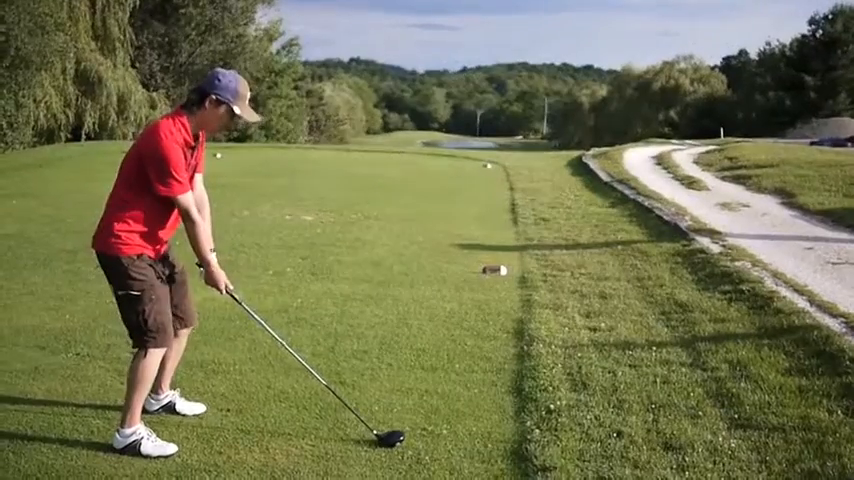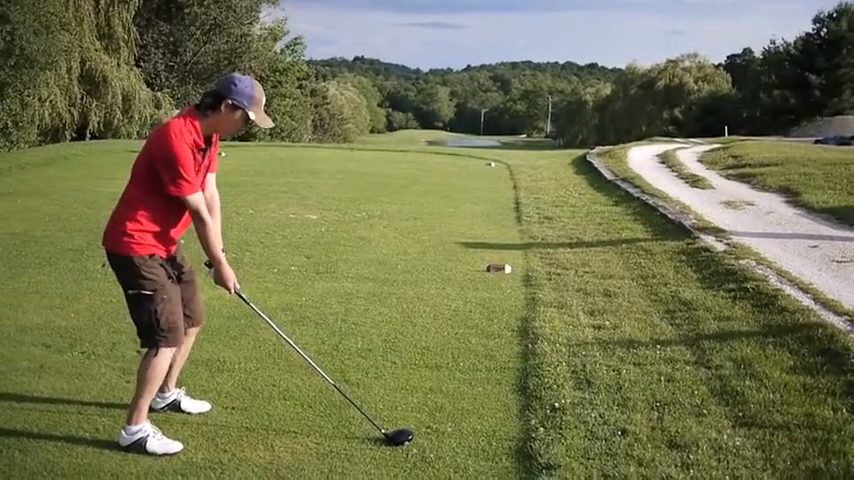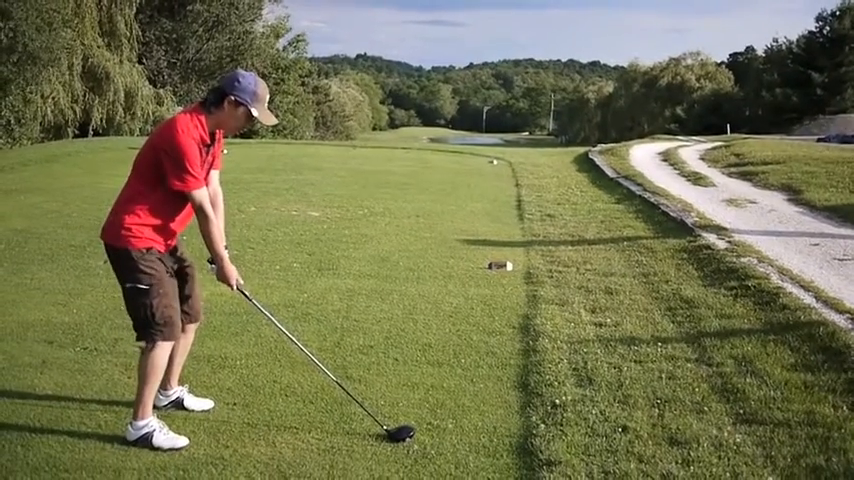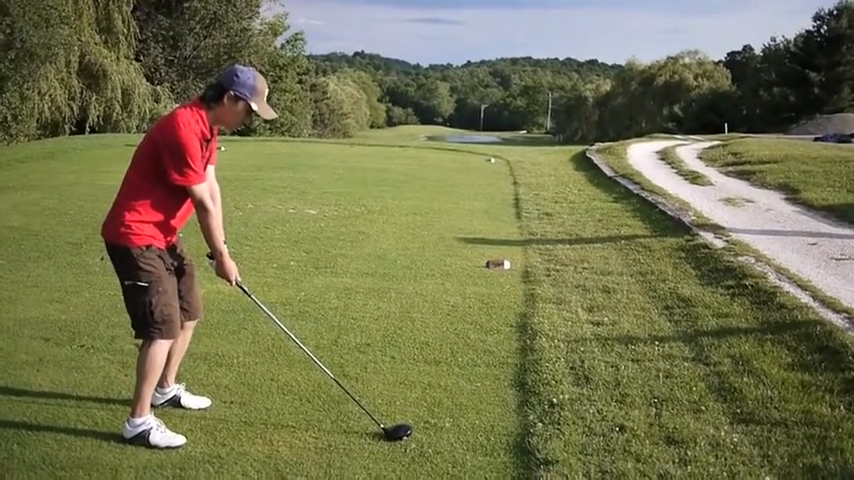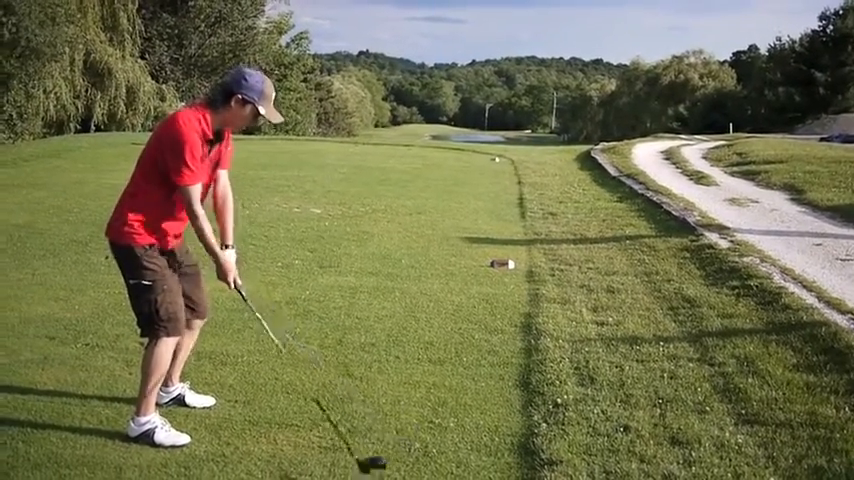
dt=1s
person 1, frame 1
left shoulder: (194, 133)
right shoulder: (166, 139)
left elbow: (200, 196)
right elbow: (189, 213)
left wrist: (211, 256)
right wrist: (210, 267)
left hip: (153, 244)
right hip: (126, 246)
left knee: (182, 320)
right knee: (156, 336)
left ankle: (161, 395)
right ankle: (129, 431)
person 1, frame 2
left shoulder: (208, 133)
right shoulder: (177, 139)
left elbow: (211, 194)
right elbow: (198, 212)
left wrist: (219, 254)
right wrist: (220, 265)
left hip: (164, 242)
right hip: (136, 245)
left knee: (191, 319)
right knee: (166, 334)
left ankle: (165, 393)
right ankle: (135, 428)
person 1, frame 3
left shoulder: (213, 130)
right shoulder: (183, 135)
left elbow: (215, 193)
right elbow: (203, 207)
left wrist: (223, 252)
right wrist: (222, 261)
left hip: (163, 236)
right hip: (134, 238)
left knee: (189, 315)
right knee: (164, 328)
left ankle: (169, 391)
right ankle: (142, 423)
person 1, frame 4
left shoulder: (207, 125)
right shoulder: (183, 129)
left elbow: (212, 187)
right elbow: (203, 202)
left wrist: (221, 248)
right wrist: (221, 256)
left hip: (163, 234)
right hip: (135, 236)
left knee: (188, 313)
right knee: (162, 326)
left ankle: (166, 388)
right ankle: (139, 421)
person 1, frame 5
left shoulder: (221, 130)
right shoulder: (185, 128)
left elbow: (223, 190)
right elbow: (193, 205)
left wrist: (229, 247)
right wrist: (218, 258)
left hip: (168, 235)
right hip: (138, 235)
left knee: (195, 313)
right knee: (167, 325)
left ankle: (170, 387)
right ankle: (143, 420)
